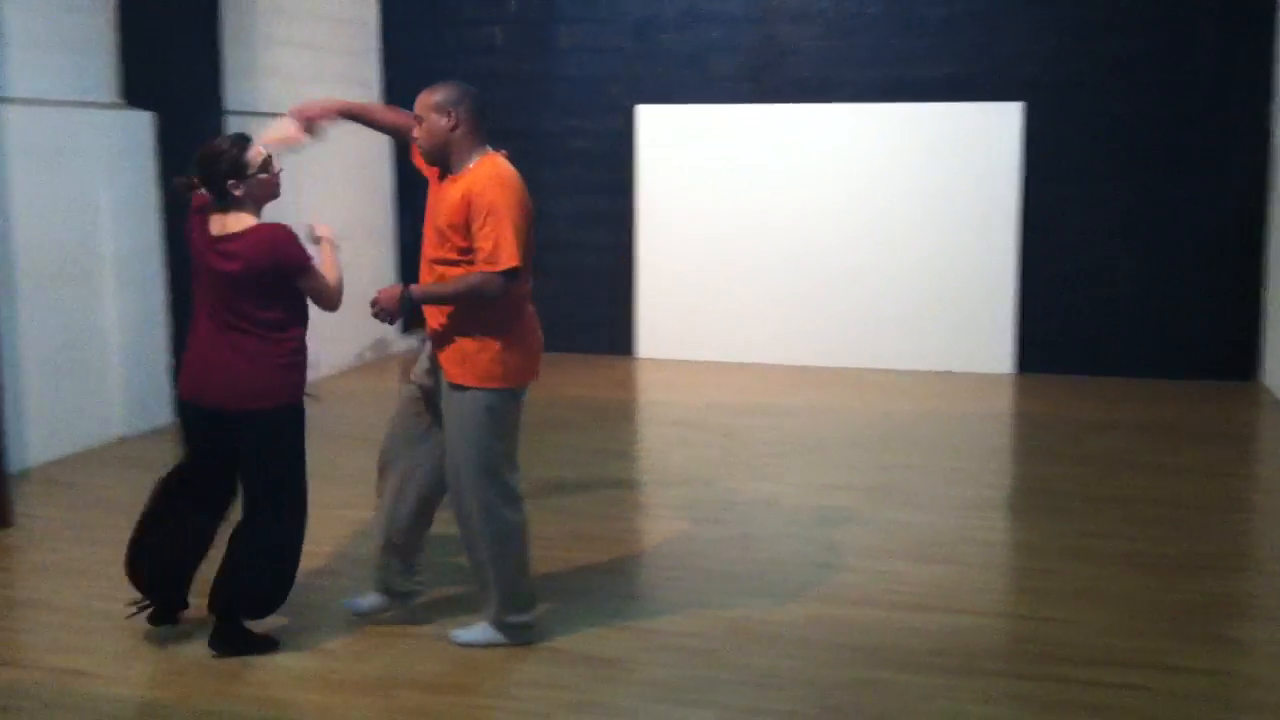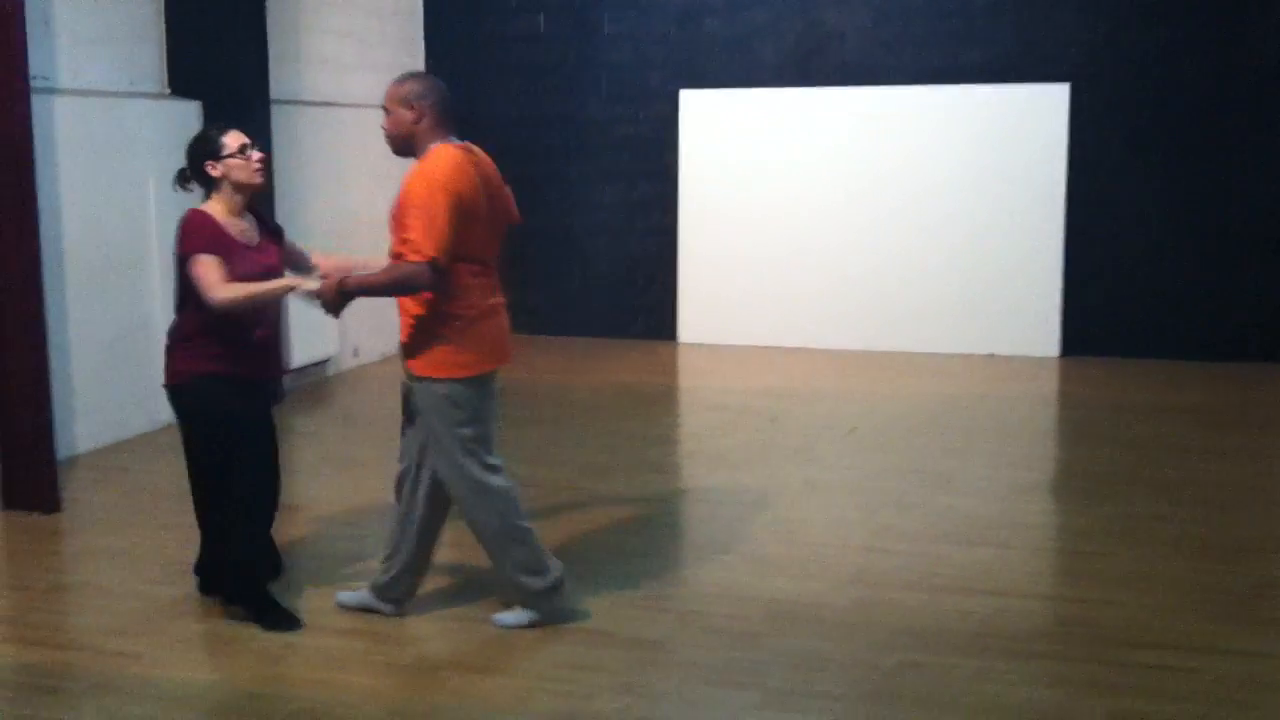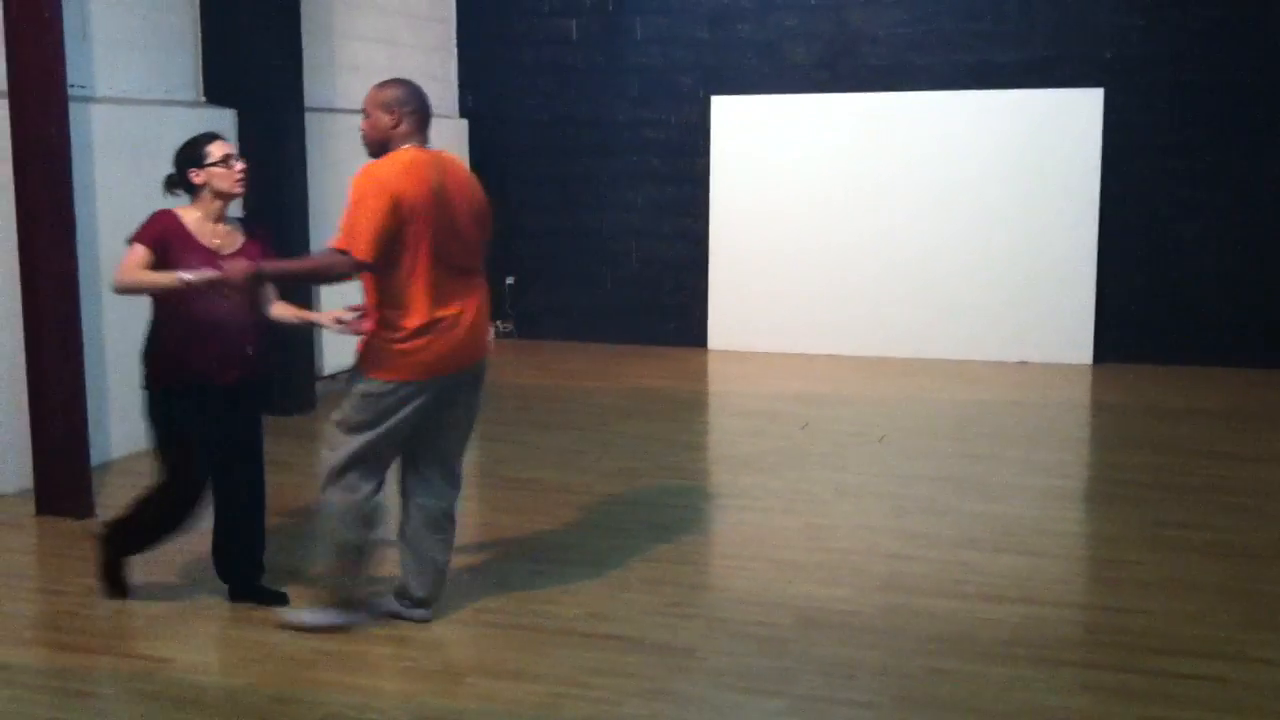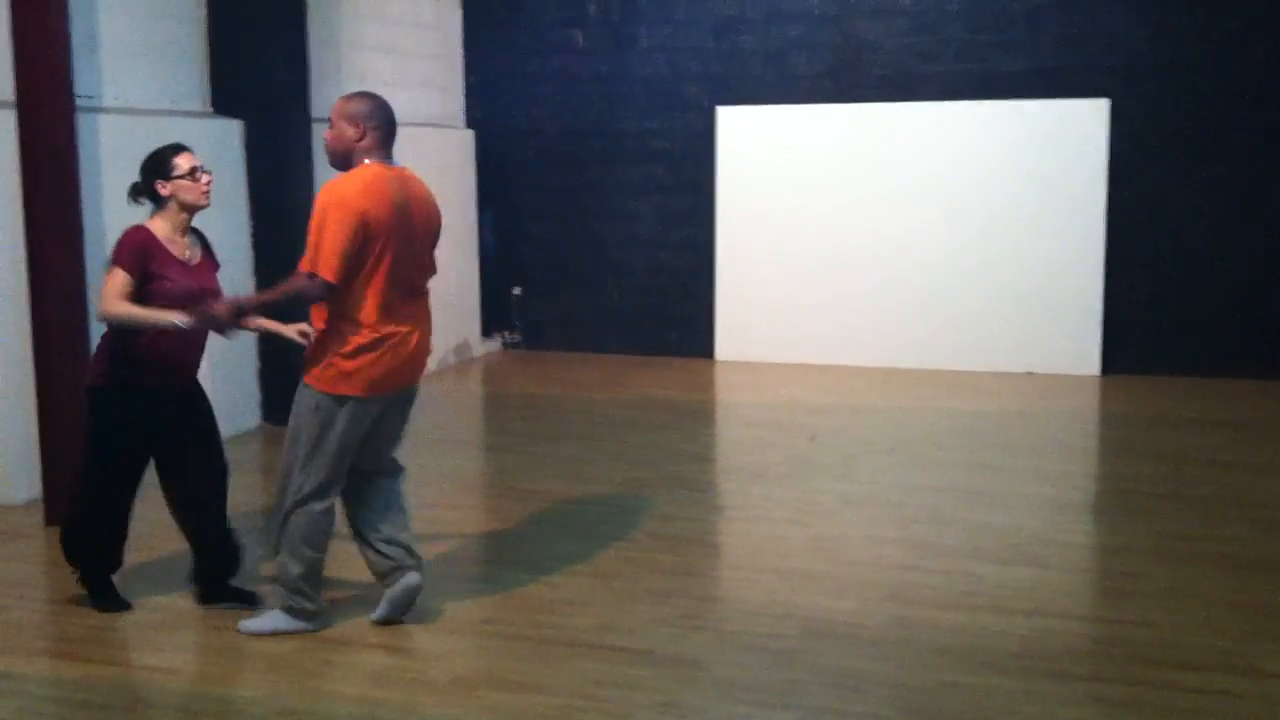
dt=0.3s
person 1, frame 1
left shoulder: (494, 183)
right shoulder: (445, 163)
left elbow: (500, 280)
right elbow: (399, 122)
left wrist: (411, 295)
right wrist: (338, 109)
left hip: (486, 359)
right hip: (447, 351)
left knee: (482, 487)
right knee: (403, 461)
left ankle: (510, 618)
right ankle: (395, 582)
person 1, frame 2
left shoulder: (429, 177)
right shoulder: (472, 161)
left elbow: (421, 273)
right elbow: (504, 223)
left wrist: (348, 287)
left hip: (449, 348)
right hip: (471, 337)
left knee: (471, 474)
right knee: (421, 468)
left ankle: (541, 587)
right ankle: (392, 586)
person 1, frame 3
left shoulder: (381, 177)
right shoulder: (462, 176)
left elbow: (346, 262)
left wrist: (260, 270)
left hip: (405, 354)
right hip: (465, 348)
left knee: (347, 469)
right knee: (435, 474)
left ankle: (345, 598)
right ankle: (419, 592)
person 1, frame 4
left shoulder: (344, 193)
right shoulder: (418, 192)
left elbow: (315, 285)
left wrist: (243, 305)
left hip: (352, 362)
right hip: (402, 357)
left knee: (307, 483)
right knee: (370, 469)
left ankle: (298, 605)
right ankle: (398, 569)
person 2, frame 1
left shoulder: (202, 224)
right shoulder: (278, 241)
left elbow: (197, 184)
right elbow: (330, 298)
left wrist: (272, 142)
right wrist: (326, 245)
left hip: (201, 391)
right hip: (267, 397)
left knee: (193, 490)
right knee: (274, 508)
left ankle: (163, 594)
right ankle: (229, 619)
person 2, frame 2
left shoulder: (257, 223)
right shoulder: (199, 224)
left elbow: (308, 265)
right elbow: (218, 295)
left wrist: (349, 265)
right wrist: (291, 281)
left hip: (252, 372)
right hip: (204, 373)
left knee: (249, 476)
right knee: (244, 476)
left ankle: (221, 574)
right ankle: (247, 585)
person 2, frame 3
left shoulder: (249, 237)
right shoulder: (164, 226)
left elbow: (269, 305)
right elbow: (123, 280)
left wrist: (319, 316)
right wrist: (185, 277)
left hip: (238, 380)
right hip: (177, 381)
left knee: (243, 478)
right knee: (186, 481)
left ankle: (244, 577)
right ankle: (117, 544)
person 2, frame 4
left shoulder: (199, 244)
right shoulder: (137, 242)
left elbow: (220, 305)
right elbow: (108, 308)
left wrist: (278, 326)
right wrist: (171, 319)
left hip: (177, 385)
right hip: (123, 385)
left knee: (203, 476)
right knee: (110, 484)
left ankle: (215, 578)
right ankle: (95, 578)
